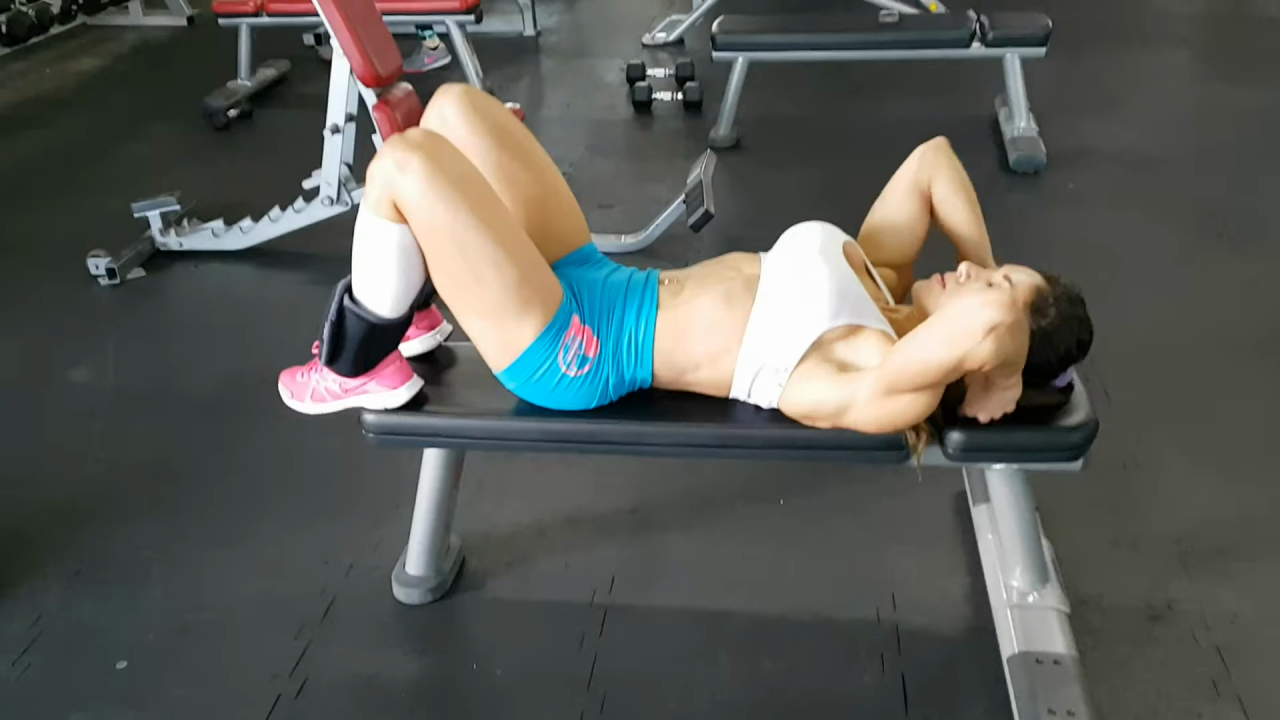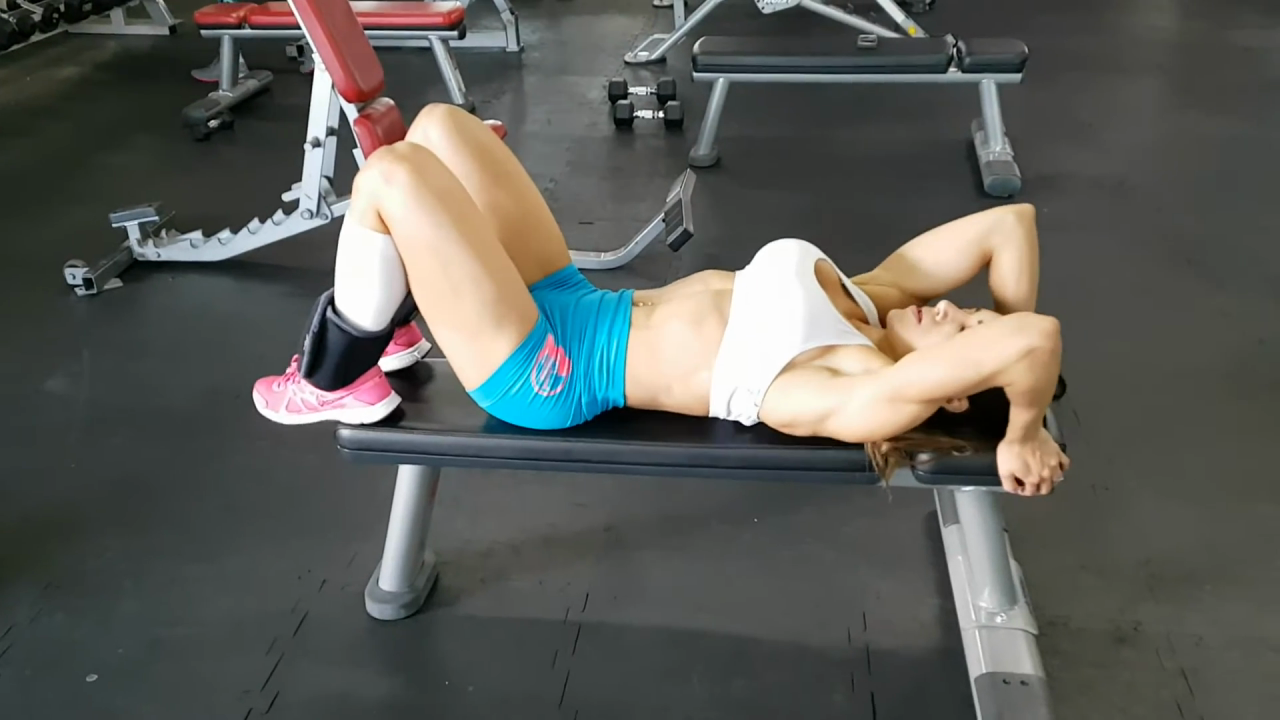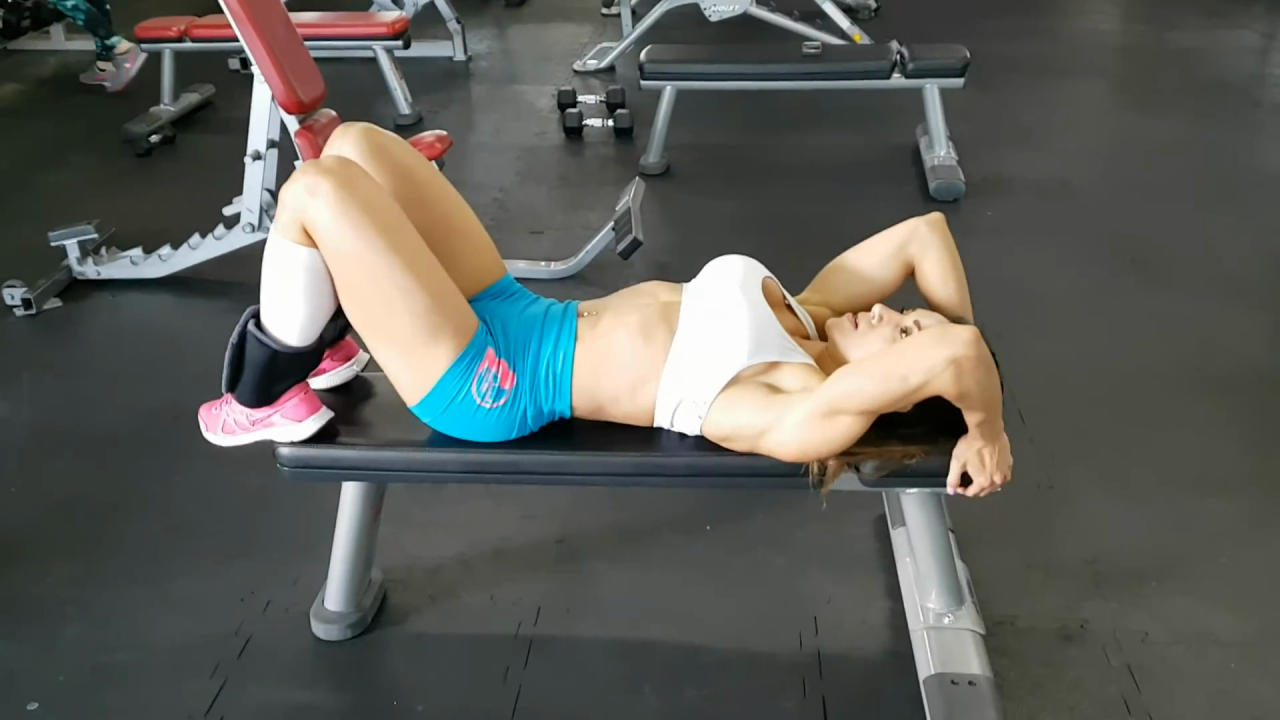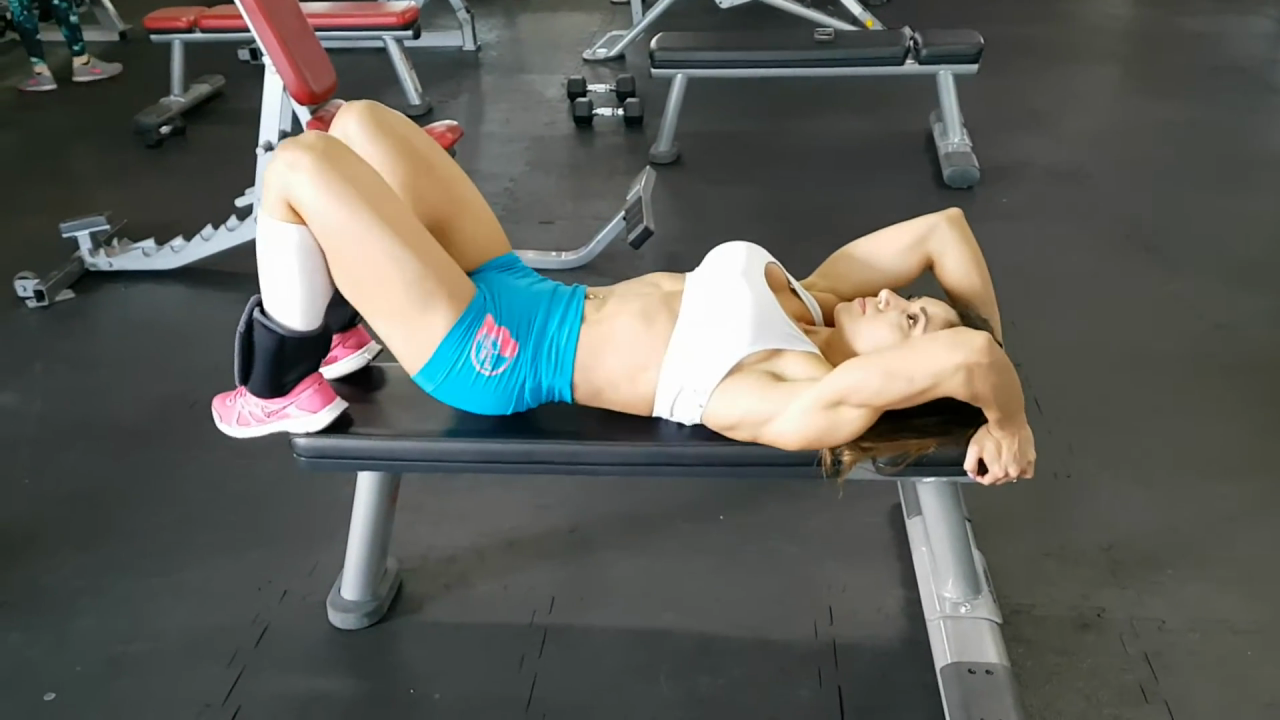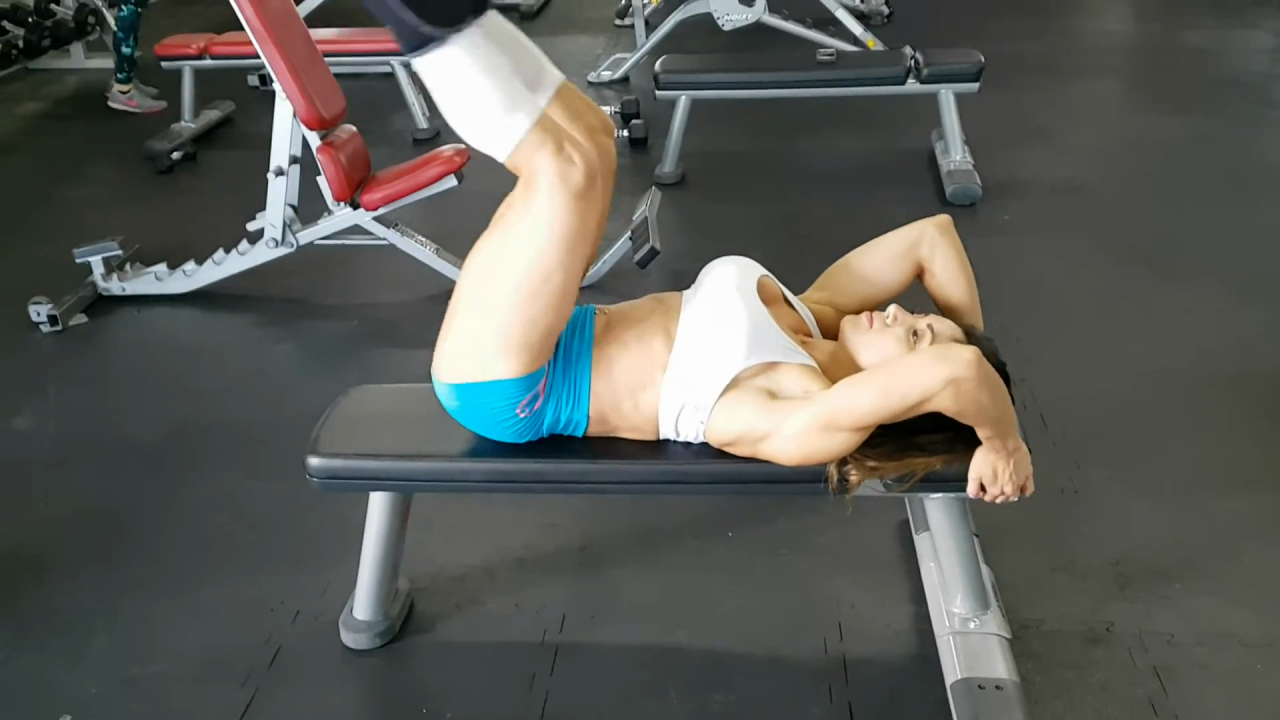
dt=1s
person 1, frame 1
left shoulder: (889, 390)
right shoulder: (882, 286)
left elbow: (990, 318)
right elbow: (933, 158)
left wrist: (999, 376)
right wrist: (996, 281)
left hip: (569, 355)
right hip: (594, 287)
left knee: (404, 162)
right knee: (455, 104)
left ankle: (362, 368)
right ankle: (399, 307)
person 1, frame 2
left shoulder: (877, 394)
right shoulder: (871, 304)
left elbow: (1037, 338)
right elbow: (1012, 219)
left wrist: (1023, 432)
right wrist: (1015, 326)
left hip: (543, 378)
right hip: (572, 307)
left knee: (390, 174)
right knee: (437, 123)
left ankle: (342, 381)
right ankle: (388, 326)
person 1, frame 3
left shoulder: (813, 414)
right shoulder: (806, 321)
left elbow: (957, 356)
right elbow: (925, 229)
left wrist: (985, 429)
right wrist: (964, 335)
left hip: (486, 387)
right hip: (512, 317)
left knee: (315, 188)
right knee: (352, 145)
left ankle: (270, 395)
right ankle: (327, 338)
person 1, frame 4
left shoulder: (818, 405)
right shoulder: (812, 309)
left elbow: (968, 356)
right elbow: (943, 226)
left wrist: (1007, 420)
right wrist: (995, 346)
left hip: (487, 358)
right hip: (515, 296)
left knee: (297, 165)
right knee: (358, 121)
left ankle: (281, 386)
right ankle: (336, 323)
person 1, frame 5
left shoulder: (816, 421)
right shoulder: (812, 323)
left elbow: (955, 374)
right elbow: (934, 232)
left wrist: (1002, 444)
right wrist: (974, 353)
left hip: (499, 391)
right hip: (568, 340)
left knee: (568, 162)
right knee: (582, 133)
